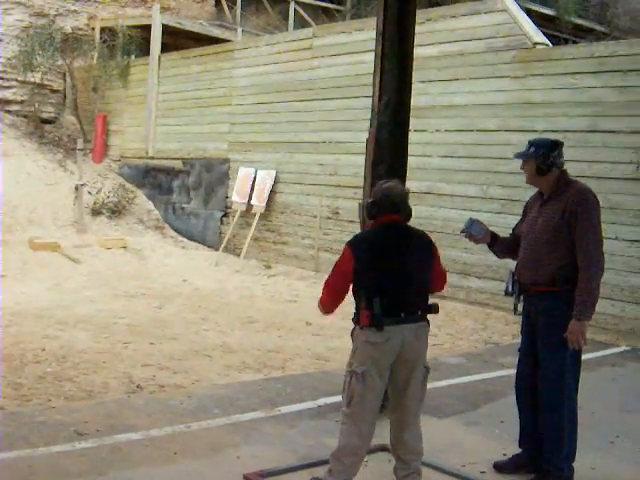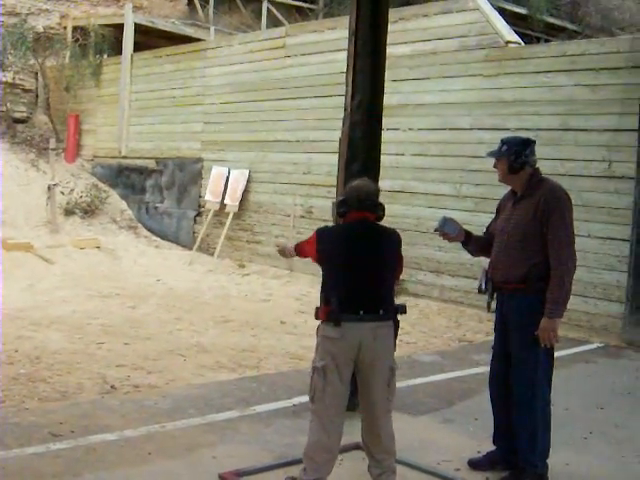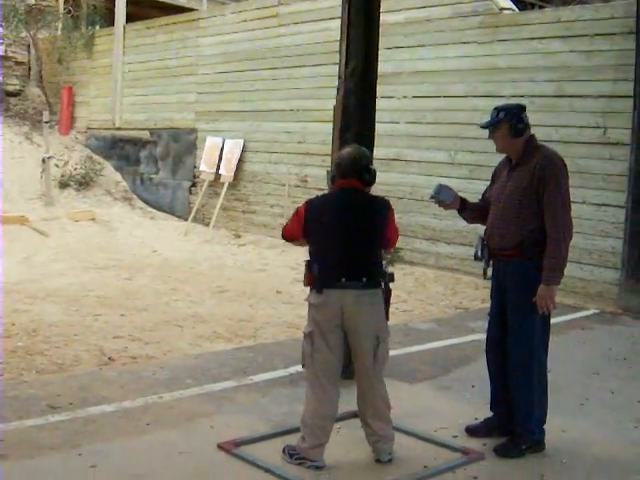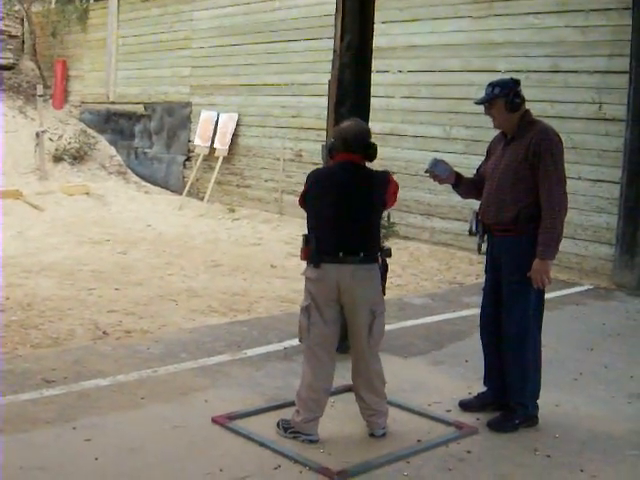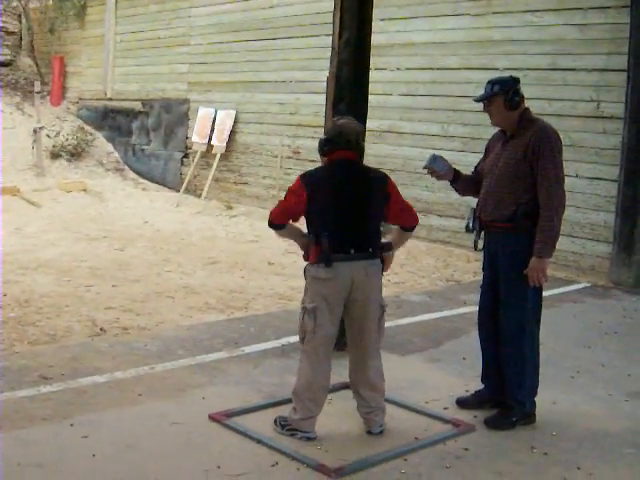
dt=0.4s
person 1, frame 1
left shoulder: (579, 198)
right shoulder: (536, 201)
left elbow: (591, 262)
right elbow: (517, 247)
left wrist: (581, 316)
right wrist: (490, 240)
left hip: (560, 304)
right hip: (532, 302)
left knee: (556, 388)
right knee: (527, 383)
person 1, frame 2
left shoulder: (551, 196)
right shoulder: (509, 199)
left elbow: (563, 260)
right elbow: (491, 245)
left wrist: (552, 313)
right wrist: (464, 237)
left hip: (533, 302)
right hip: (506, 299)
left knee: (530, 385)
right knee: (501, 380)
right ankle: (506, 450)
person 1, frame 3
left shoulder: (546, 163)
right shoulder: (504, 167)
left elbow: (559, 227)
right elbow: (487, 213)
left wrist: (550, 280)
right wrist: (459, 205)
left hip: (529, 269)
right hip: (502, 267)
left knee: (526, 352)
right knee: (498, 347)
left ankle: (530, 432)
right ankle: (503, 417)
person 1, frame 4
left shoulder: (542, 138)
right shoulder: (499, 141)
left elbow: (554, 202)
right elbow: (482, 187)
left wrist: (545, 255)
right wrist: (455, 180)
left hip: (524, 244)
right hip: (497, 242)
left knee: (520, 327)
right knee: (492, 322)
left ankle: (524, 407)
right ankle: (497, 391)
person 1, frame 5
left shoulder: (541, 136)
right shoulder: (498, 139)
left elbow: (552, 200)
right elbow: (480, 185)
left wrist: (541, 253)
right wrist: (452, 176)
left hip: (521, 241)
right hip: (494, 239)
left knee: (518, 325)
right knee: (490, 320)
left ankle: (521, 404)
right ankle: (494, 389)
person 2, frame 1
left shoulder: (361, 244)
right shoulder: (423, 242)
left elbow: (335, 286)
right elbow: (437, 283)
left wrist: (325, 304)
left hip: (376, 334)
right hip: (415, 331)
left knee: (359, 411)
right knee: (407, 409)
person 2, frame 2
left shoulder: (327, 237)
right shoulder: (391, 240)
left elbow: (305, 248)
left wrist: (289, 249)
left hip: (338, 330)
right hip: (380, 329)
left knee: (327, 408)
right knee: (379, 407)
person 2, frame 3
left shoulder: (314, 207)
right shoulder: (380, 208)
left elbow: (291, 234)
left hip: (324, 297)
right hip: (366, 298)
left knee: (321, 377)
right knee: (371, 375)
left ankle: (311, 450)
right ankle: (383, 446)
person 2, frame 4
left shoulder: (315, 179)
right shoulder: (379, 182)
left hip: (321, 272)
right hip: (364, 273)
left knee: (317, 351)
right knee: (366, 350)
left ankle: (305, 423)
right ankle: (377, 420)
person 2, frame 5
left shoulder: (310, 181)
right shoulder: (379, 181)
left elbow: (276, 221)
right elbow: (409, 222)
left wrist: (301, 238)
right wrist: (390, 249)
left hip: (326, 270)
right hip: (368, 269)
left knee: (316, 348)
right knee: (367, 348)
left ankle: (302, 421)
right ankle: (374, 418)
